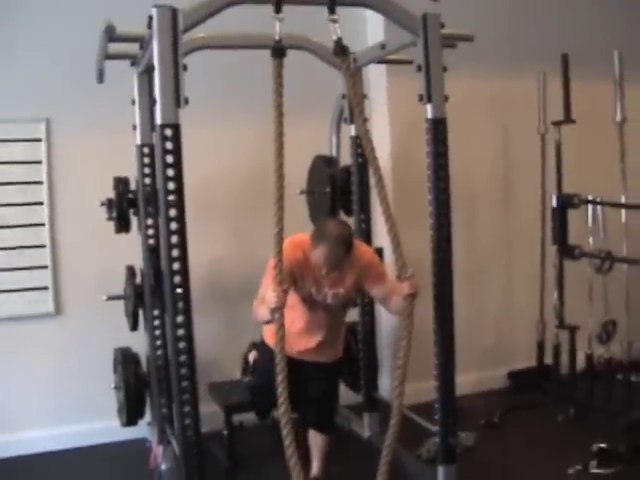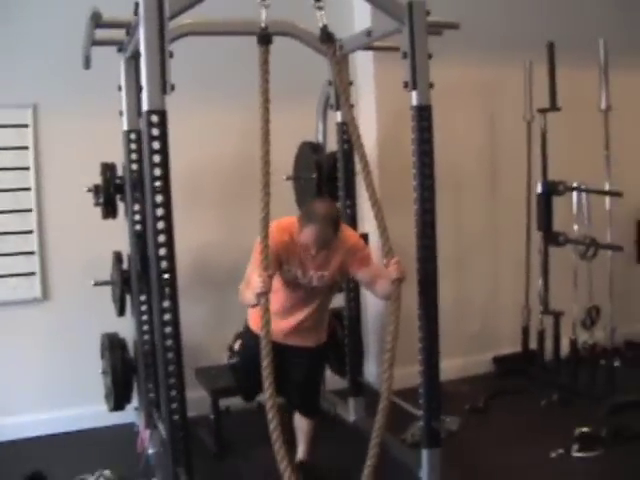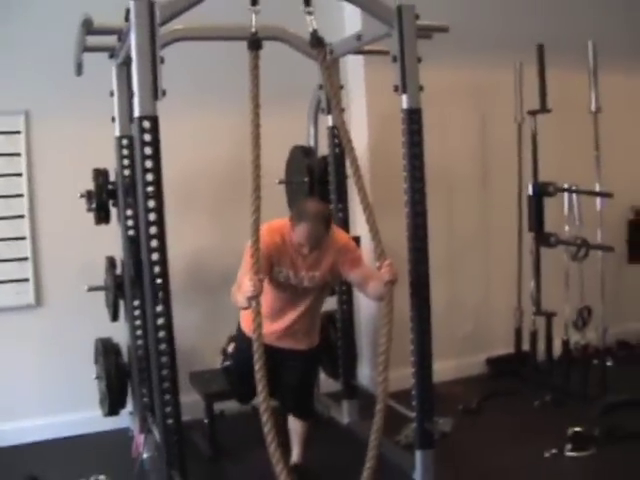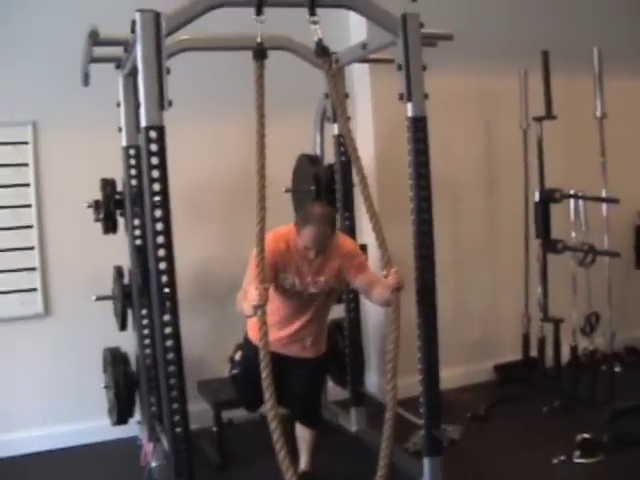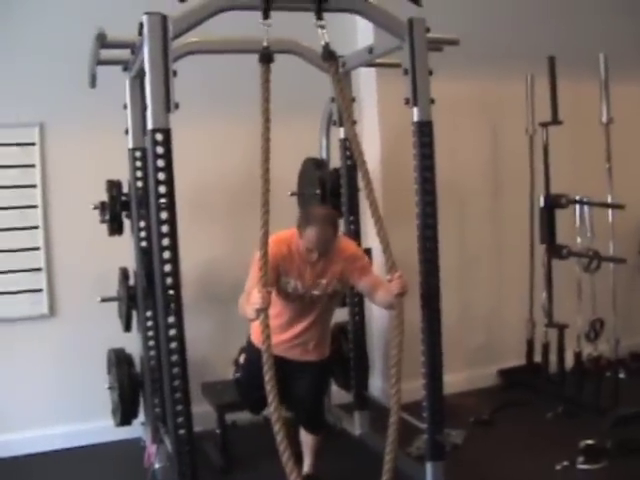
dt=0.1s
person 1, frame 1
left shoulder: (364, 259)
right shoulder: (291, 251)
left elbow: (391, 300)
right elbow: (258, 310)
left wrist: (405, 295)
right wrist: (268, 310)
left hip: (325, 352)
right hip: (281, 344)
left knee: (320, 416)
right knee: (263, 398)
right ankle: (256, 359)
person 1, frame 2
left shoulder: (349, 243)
right shoulder: (278, 234)
left elbow: (376, 283)
right elbow: (246, 290)
left wrist: (391, 279)
right wrist: (254, 293)
left hip: (309, 337)
right hip: (265, 329)
left knee: (305, 401)
right ankle: (242, 347)
person 1, frame 3
left shoulder: (340, 244)
right shoulder: (269, 236)
left elbow: (367, 285)
right elbow: (238, 291)
left wrist: (383, 281)
right wrist: (245, 296)
left hip: (301, 339)
right hip: (257, 332)
left knee: (299, 403)
right knee: (240, 388)
right ankle: (234, 350)
person 1, frame 4
left shoulder: (345, 250)
right shoulder: (274, 243)
left elbow: (373, 289)
right elbow: (243, 298)
left wrist: (389, 288)
right wrist: (250, 304)
left hip: (308, 347)
right hip: (263, 340)
left knee: (306, 410)
right knee: (249, 395)
right ankle: (243, 359)
person 1, frame 5
left shoulder: (348, 253)
right shoulder: (276, 247)
left elbow: (376, 291)
right elbow: (245, 301)
left wrist: (392, 292)
right wrist: (252, 307)
left hip: (311, 350)
right hip: (267, 343)
left knee: (310, 415)
right knee: (249, 398)
right ankle: (246, 362)
